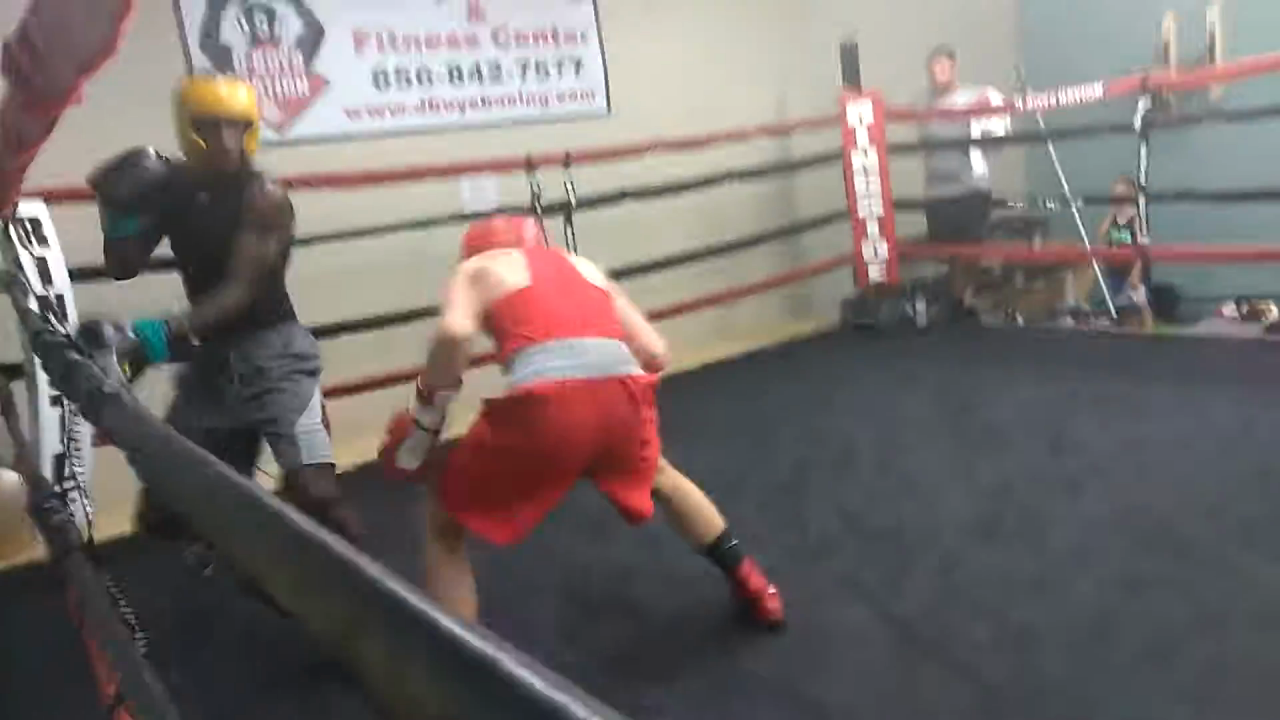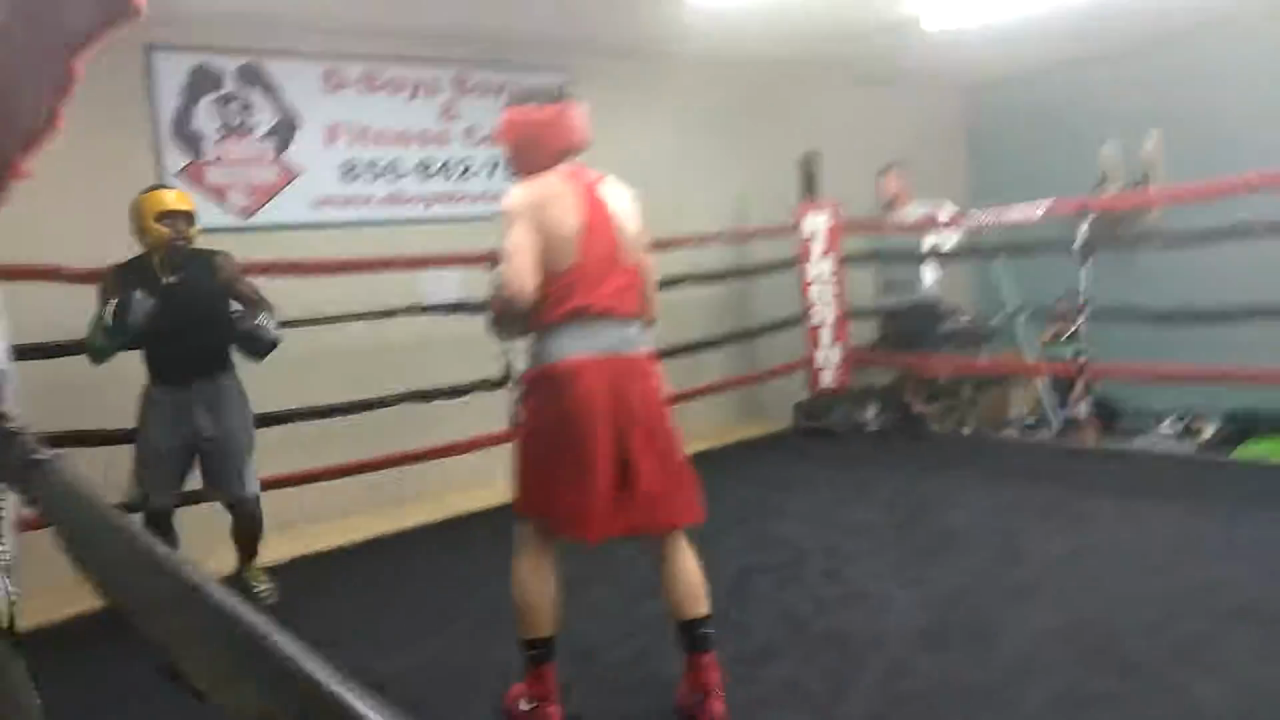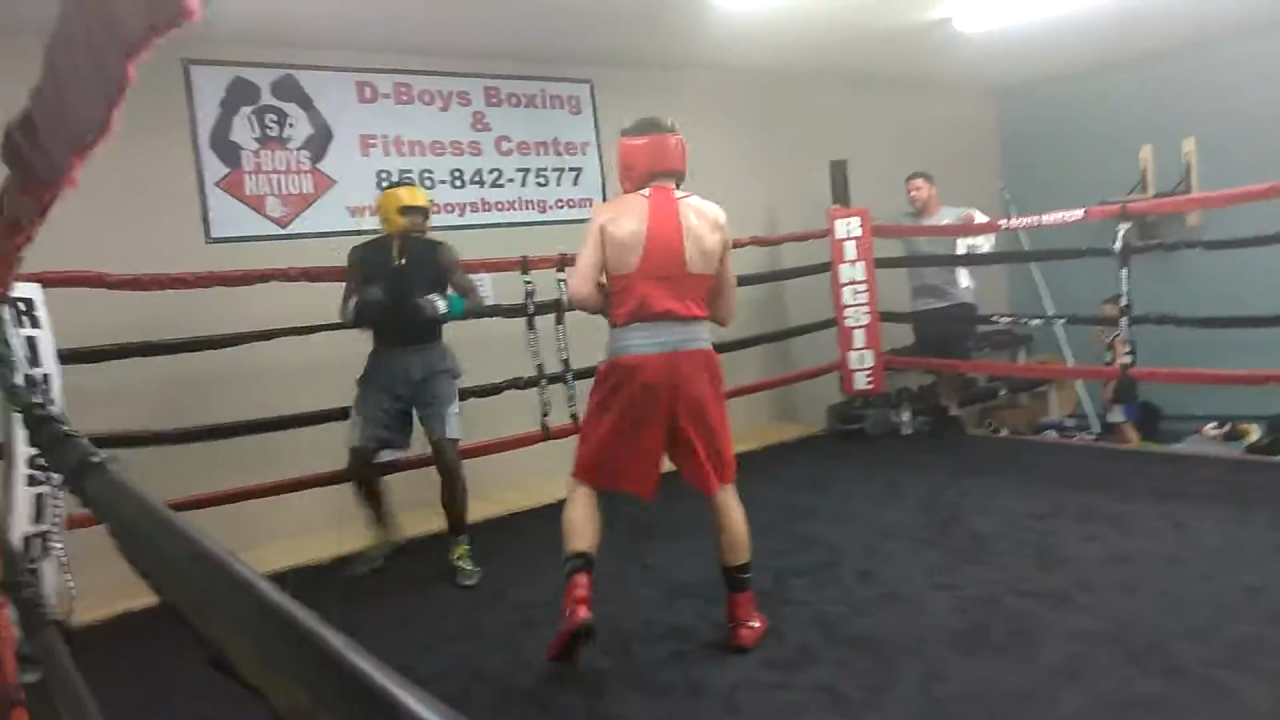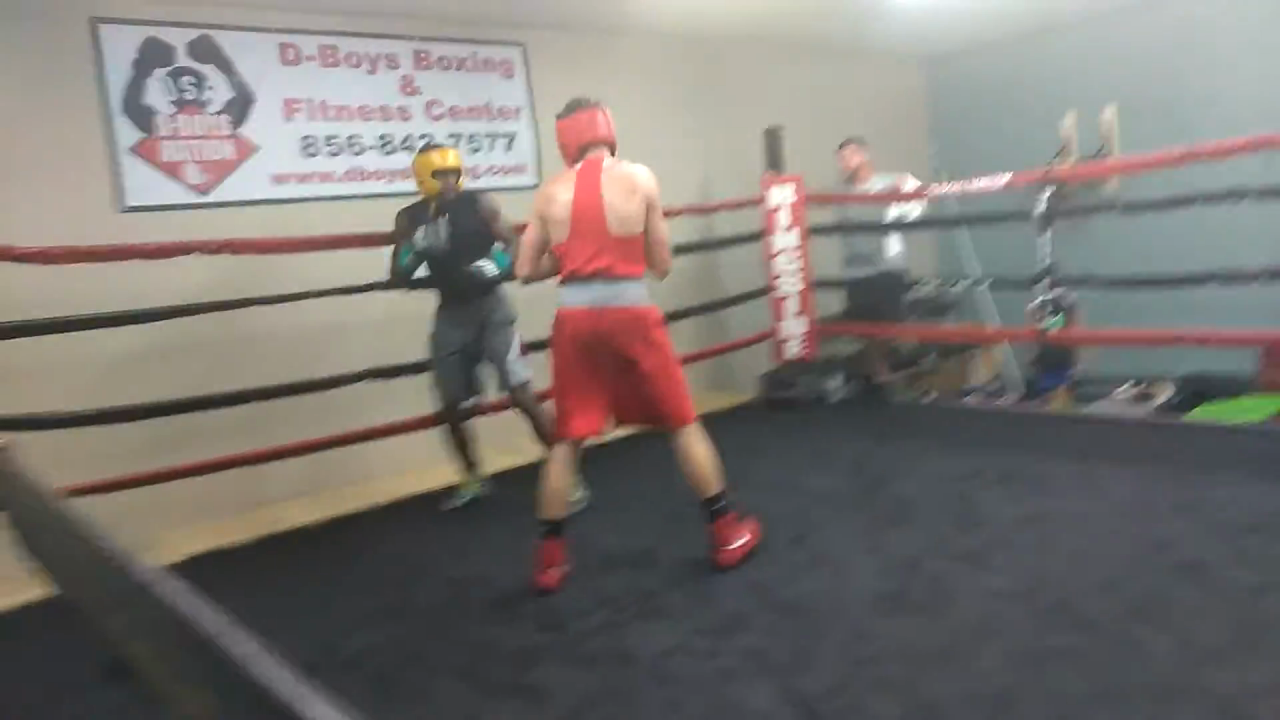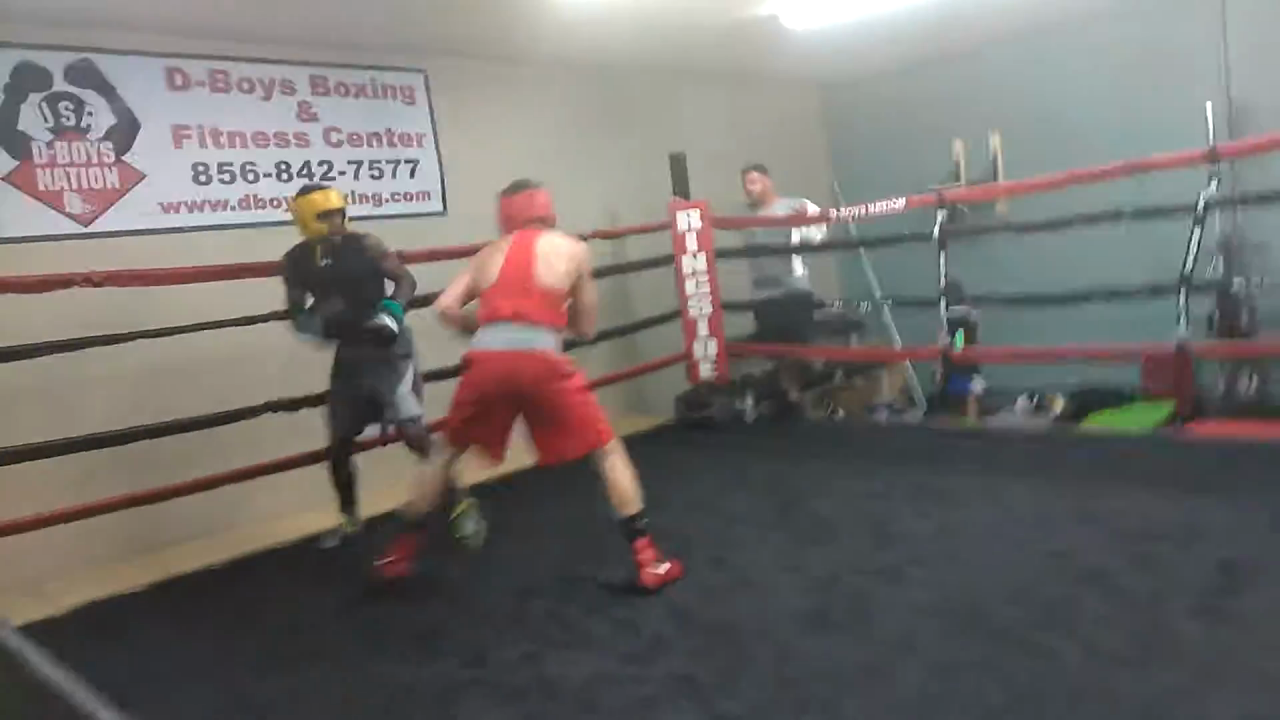
dt=0.7s
person 1, frame 1
left shoulder: (479, 268)
right shoulder: (588, 270)
left elbow: (454, 334)
right elbow: (654, 356)
left wrist: (424, 418)
left hip: (548, 403)
right hip: (620, 387)
left knee: (444, 525)
right knee: (657, 476)
right ankle: (753, 586)
person 1, frame 2
left shoulder: (526, 199)
right shoulder: (623, 198)
left elbow: (518, 293)
left wrist: (504, 322)
left hip: (567, 374)
right hip: (634, 368)
left knee: (536, 536)
right knee: (668, 528)
person 1, frame 3
left shoulder: (610, 216)
right shoulder: (713, 218)
left elbow: (581, 293)
right elbow: (725, 313)
left wrist: (619, 305)
left hip: (632, 364)
right hip: (694, 360)
left knee: (586, 482)
right knee: (721, 486)
left ankle: (577, 597)
right ankle: (743, 614)
person 1, frame 4
left shoulder: (551, 193)
right shoulder: (640, 179)
left elbow: (526, 269)
right elbow: (661, 264)
left hip: (574, 318)
right hip: (630, 313)
left knee: (567, 440)
right knee: (683, 425)
left ankle: (549, 560)
right ankle: (727, 534)
person 1, frame 5
left shoulder: (490, 253)
right shoulder: (572, 250)
left elbow: (446, 308)
right elbow: (586, 328)
left hip: (487, 361)
right hip: (542, 361)
left knee: (446, 453)
right knee: (608, 451)
left ankle: (401, 553)
right ankle: (647, 560)
person 2, frame 1
left shoulder: (264, 198)
right shoulder: (169, 186)
left elbow: (240, 294)
right elbow: (122, 268)
left wrist: (155, 338)
right wrist: (120, 207)
left hip: (274, 354)
right hip: (208, 358)
left knee: (314, 492)
right knee: (161, 516)
person 2, frame 2
left shoulder: (215, 266)
right shoulder: (122, 279)
left elbow: (260, 305)
right elbow: (97, 353)
left wrist: (263, 325)
right wrist: (114, 326)
left hip: (218, 393)
right hip: (166, 400)
left knee: (243, 502)
right knee: (157, 511)
left ankle: (249, 570)
person 2, frame 3
left shoulder: (439, 253)
right shoulder: (364, 256)
left elbow: (473, 300)
right elbow: (349, 309)
left wrist: (446, 307)
right wrist: (358, 309)
left hip: (431, 360)
right hip: (385, 361)
left knee: (448, 457)
right knee: (360, 461)
left ankle: (461, 547)
right ankle: (384, 532)
person 2, frame 4
left shoulder: (479, 205)
right shoulder: (409, 219)
left elbow: (514, 247)
right elbow: (398, 278)
left wrist: (498, 265)
right wrist: (414, 250)
left hip: (489, 308)
right hip: (451, 314)
left knee: (522, 396)
right knee: (451, 407)
right ankle: (473, 478)
person 2, frame 5
left shoulder: (364, 245)
right shoulder: (295, 262)
left elbow: (406, 280)
right elbow: (295, 313)
left wrist: (392, 310)
right wrist: (311, 323)
left hip: (387, 346)
right hip: (349, 353)
left knee: (411, 431)
right knee: (339, 445)
left ankle: (461, 505)
right ankle: (349, 518)
person 3, frame 1
left shoulder: (978, 98)
right shoulder: (922, 105)
left elbow: (999, 132)
left wrist: (988, 113)
left hip: (970, 189)
right hip: (937, 192)
left ankle: (970, 298)
right ankle: (959, 298)
person 3, frame 2
left shoulder: (929, 212)
left elbow: (949, 243)
left wrist: (939, 227)
left hip: (923, 299)
right hip: (892, 302)
left knee: (922, 356)
left ankle: (918, 404)
right ankle: (911, 404)
person 3, frame 3
left shoulder: (959, 216)
right shoulder: (904, 222)
left elbow: (985, 238)
left hip: (957, 302)
right hip: (923, 307)
left knee: (956, 361)
left ankle: (952, 409)
right ankle: (947, 409)
person 3, frame 4
left shoulder: (890, 184)
right shoulder: (840, 191)
left elbow: (912, 212)
left wrist: (902, 193)
left hip: (888, 270)
right hip: (857, 273)
left knee: (887, 326)
right ankle: (878, 375)
person 3, frame 5
left shoulder: (795, 207)
left elbow: (817, 237)
left hip: (795, 291)
right hip: (764, 295)
left knee: (798, 347)
left ankle: (800, 394)
right ankle: (791, 395)
